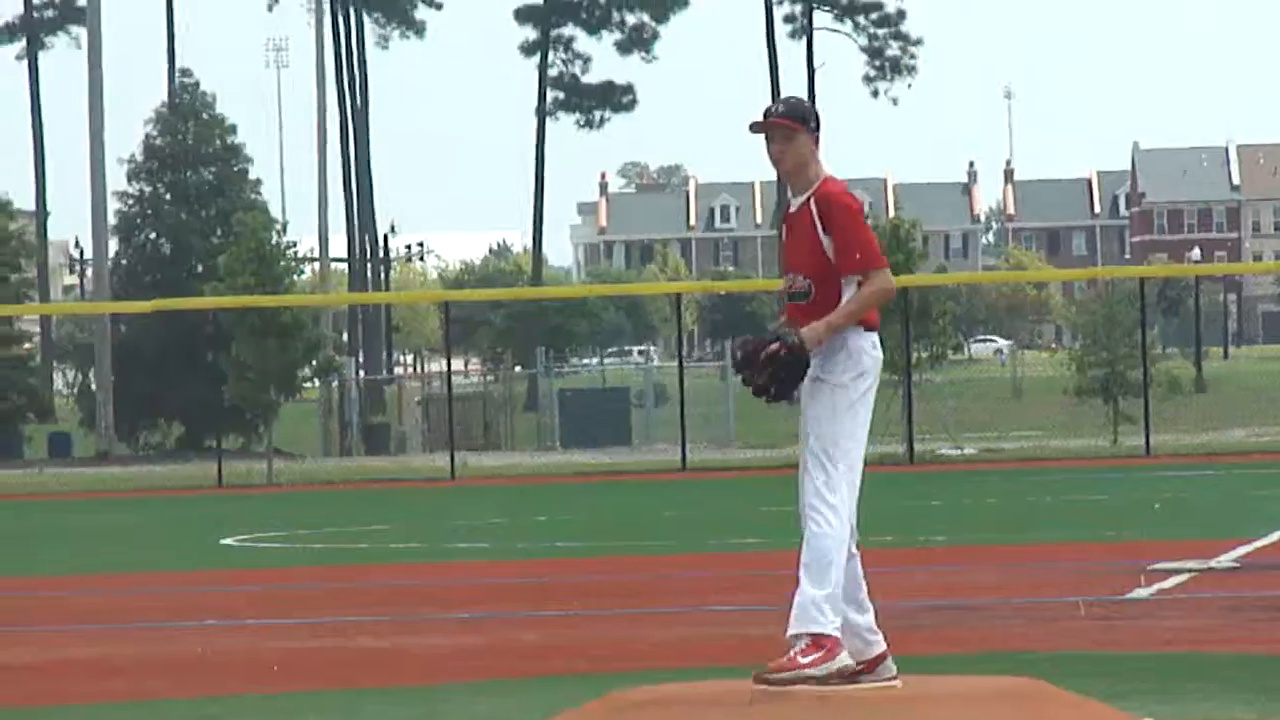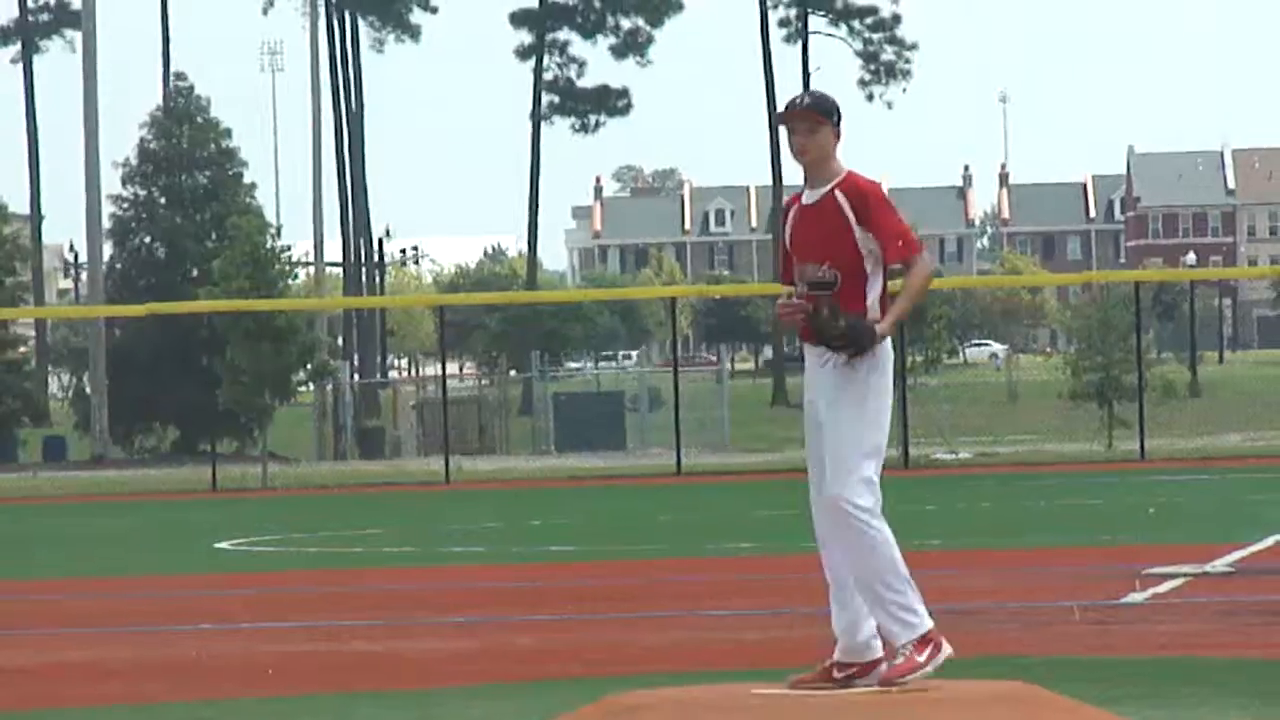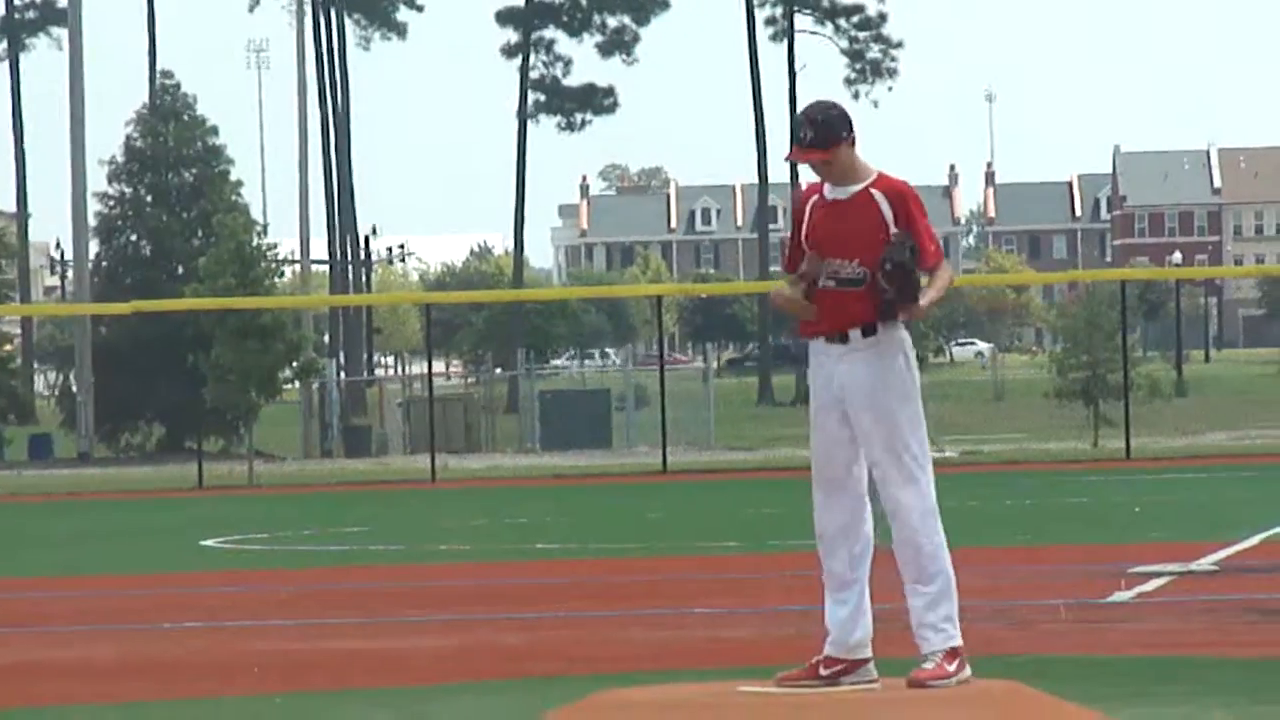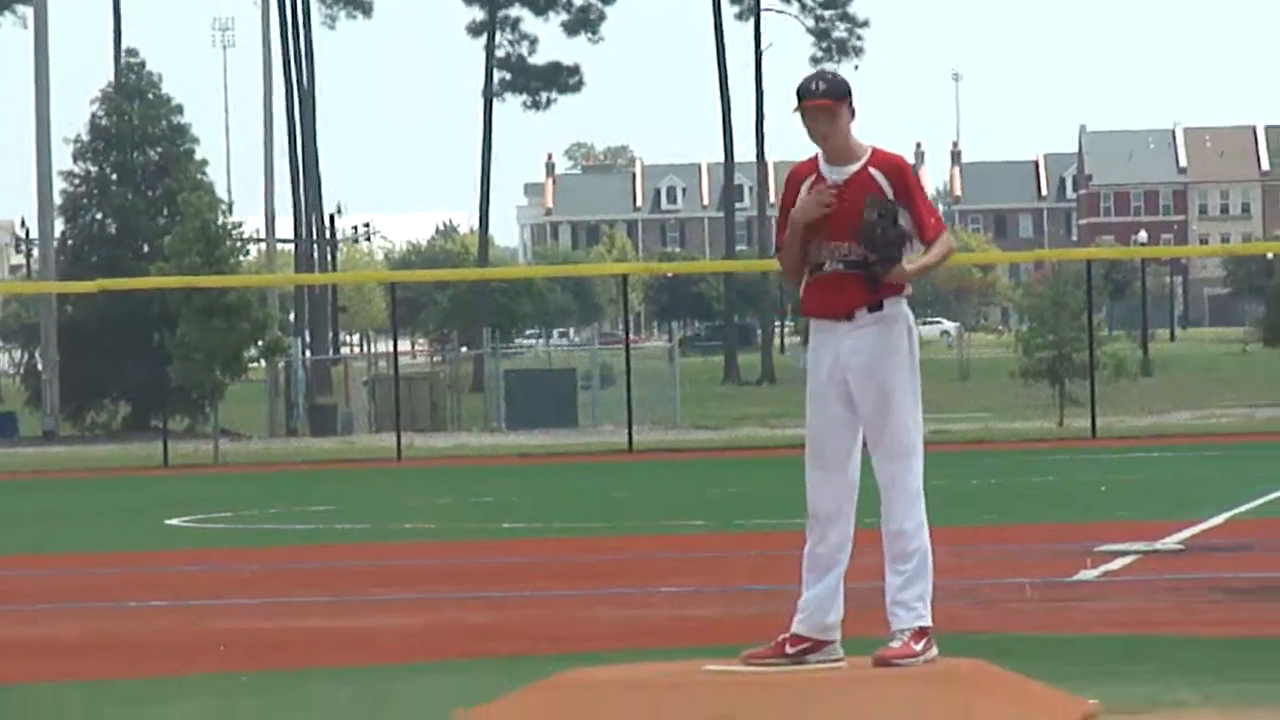
dt=0.3s
person 1, frame 1
left shoulder: (835, 201)
right shoulder: (794, 208)
left elbow: (881, 283)
left wrist: (820, 328)
right wrist: (786, 334)
left hip: (846, 356)
right hip: (817, 361)
left knee: (827, 497)
right knee: (826, 504)
left ankle: (818, 635)
right ankle: (865, 650)
person 1, frame 2
left shoulder: (861, 195)
right shoulder: (794, 208)
left elbow: (920, 264)
left wrist: (888, 320)
right wrist: (782, 303)
left hip: (860, 359)
right hip: (815, 360)
left knee: (850, 496)
right knee: (828, 506)
left ankle: (917, 635)
right ankle: (858, 652)
person 1, frame 3
left shoulder: (895, 194)
right shoulder: (808, 202)
left elbow: (940, 266)
left wrist: (924, 300)
right wrist: (783, 293)
left hip: (879, 353)
right hip: (825, 359)
left knee: (908, 498)
right knee: (834, 506)
left ankle: (945, 646)
right ankle: (847, 649)
person 1, frame 4
left shoulder: (891, 170)
right shoulder: (799, 181)
left elbow: (942, 240)
right elbow: (790, 275)
left wrist: (913, 267)
right wrist: (798, 223)
left hip: (882, 330)
right hip: (824, 337)
left knee: (899, 475)
right knee: (826, 483)
left ankle: (914, 626)
right ankle: (815, 628)
